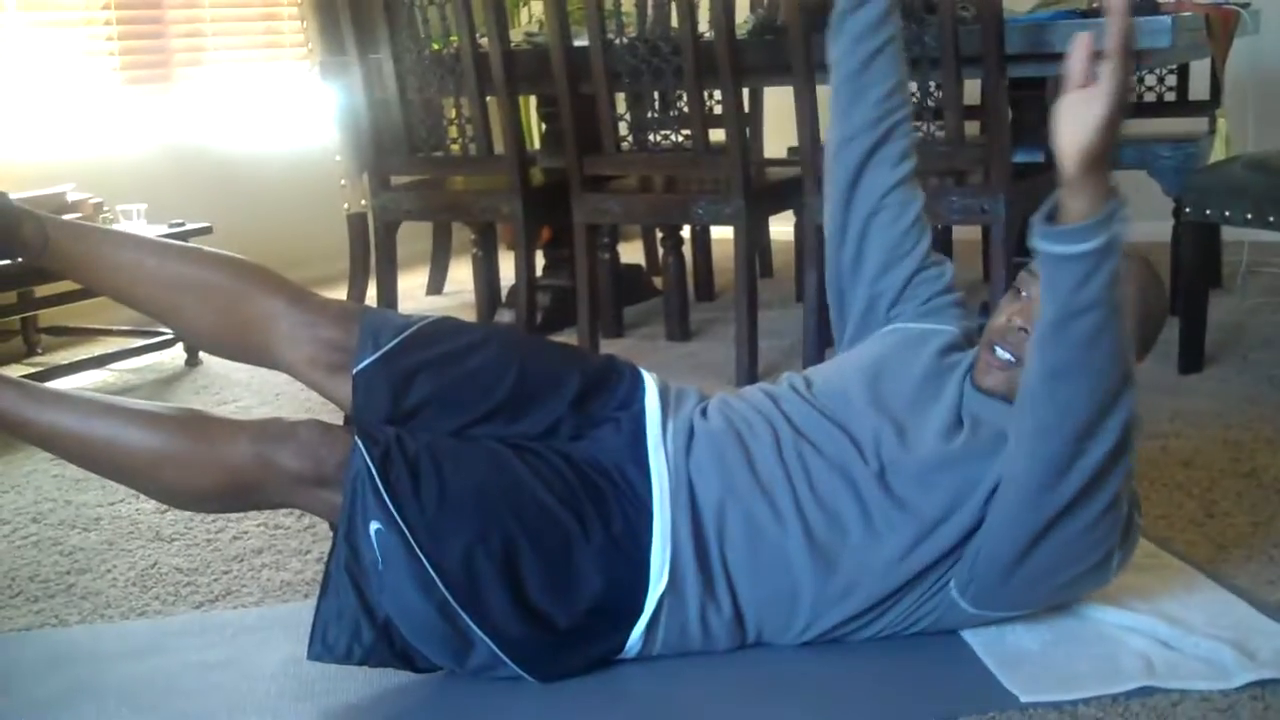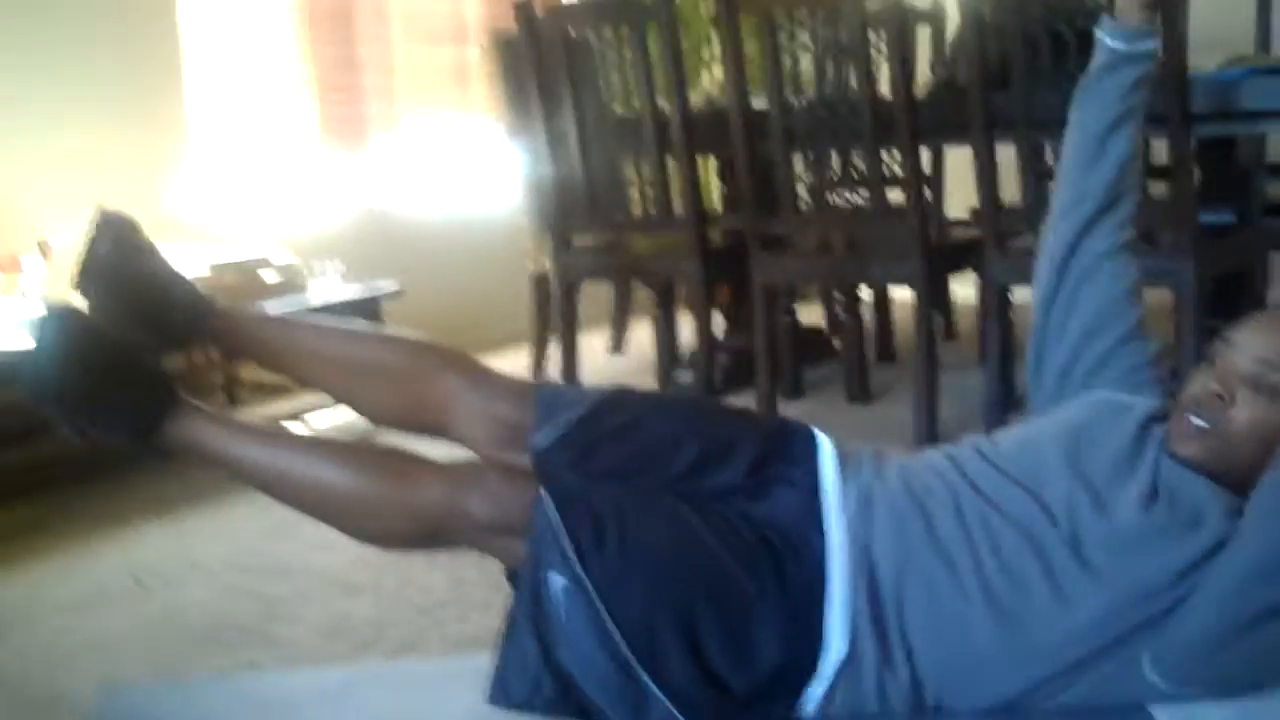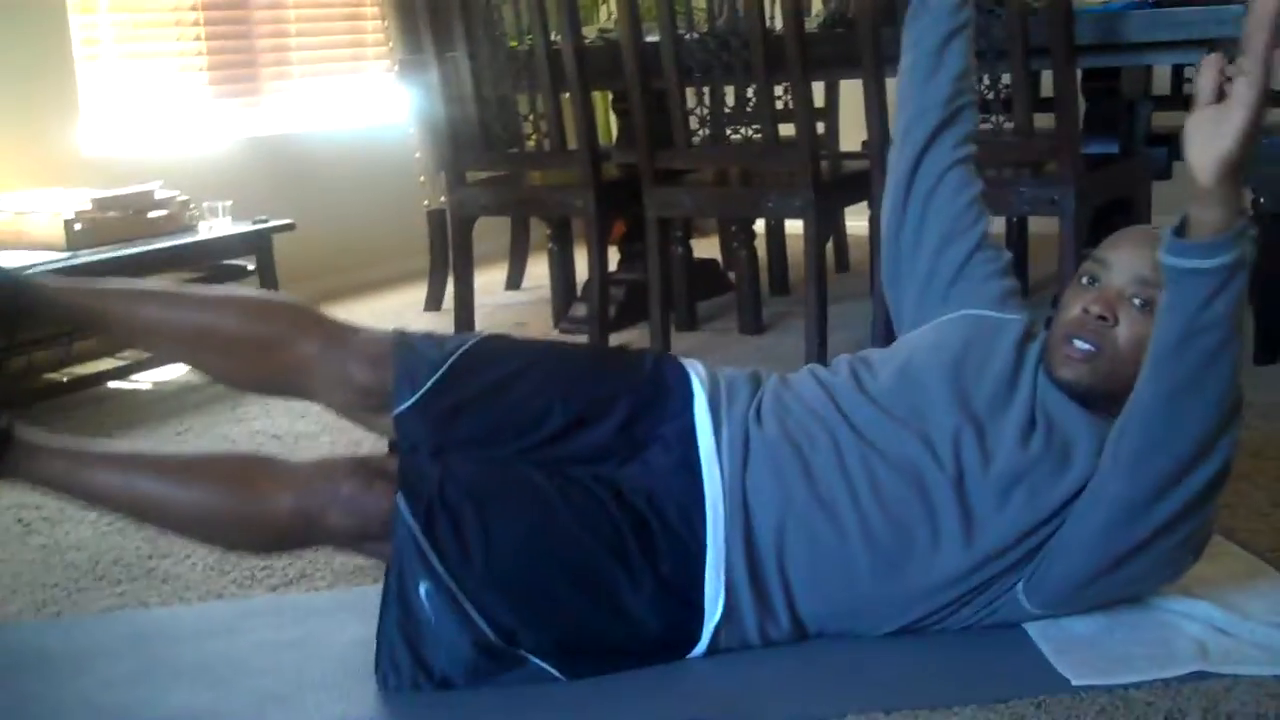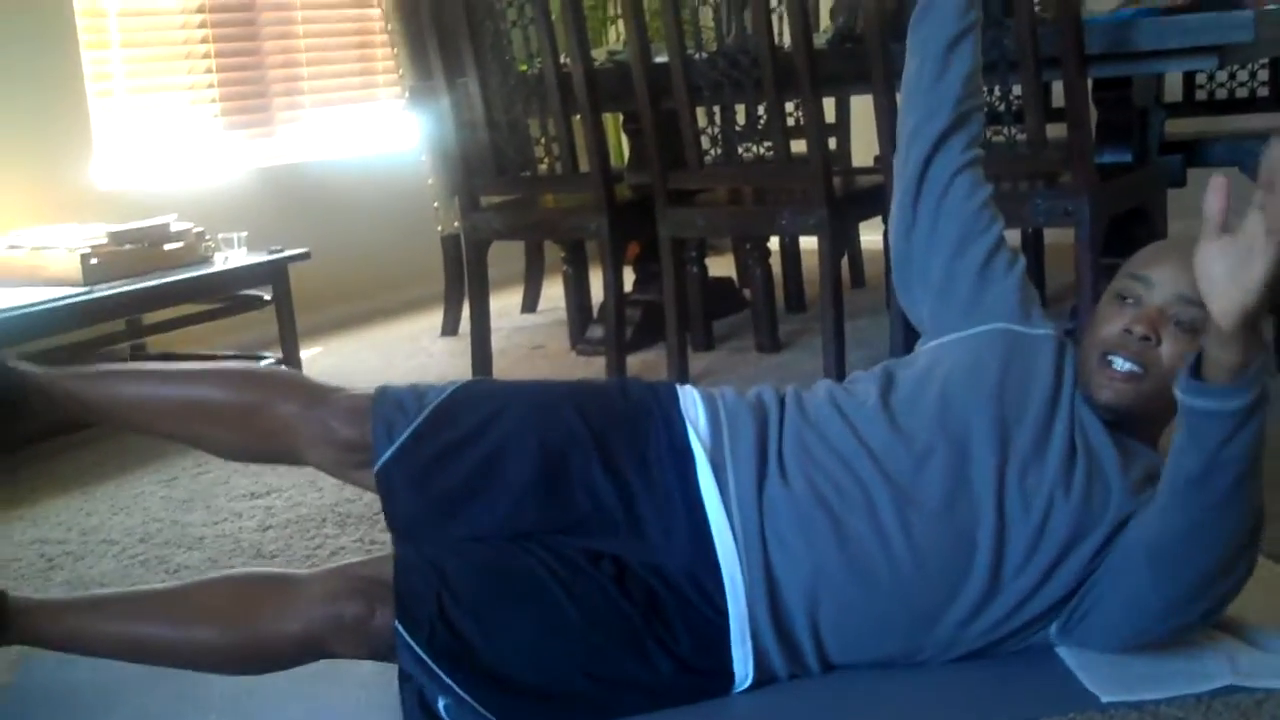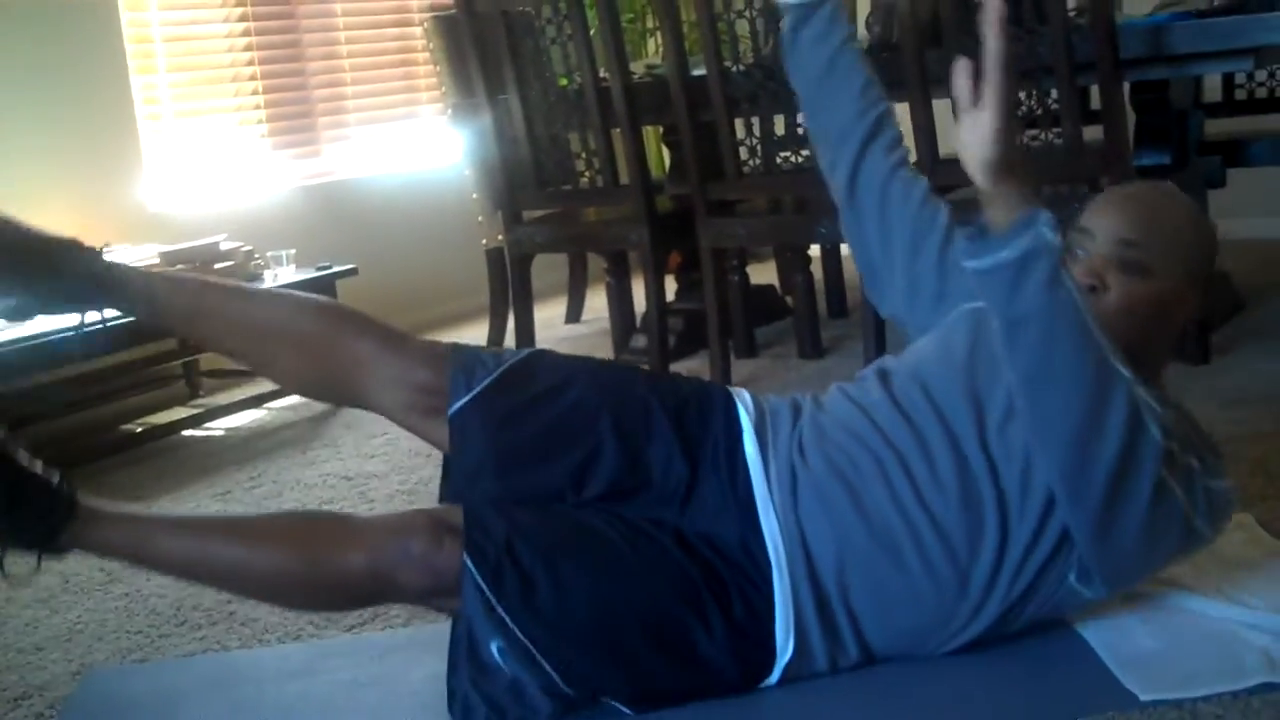
dt=1s
person 1, frame 1
left shoulder: (1072, 525)
right shoulder: (929, 331)
left elbow: (1074, 409)
right elbow: (869, 172)
left wrist: (1080, 195)
left hip: (631, 559)
right hip: (637, 420)
left knee: (287, 460)
right knee: (309, 332)
person 1, frame 2
right shoulder: (1121, 405)
right elbow: (1085, 241)
right hip: (810, 486)
left knee: (482, 501)
right knee: (480, 406)
left ankle: (164, 416)
right ankle: (193, 310)
person 1, frame 3
left shoulder: (1115, 512)
right shoulder: (995, 324)
right elbow: (928, 162)
left hip: (687, 569)
right hip: (688, 418)
left knee: (340, 500)
right knee: (341, 359)
person 1, frame 4
left shoulder: (1143, 522)
right shoulder: (1013, 335)
right elbow: (937, 167)
left hip: (707, 613)
right hip: (689, 446)
left knee: (340, 611)
right knee: (323, 419)
person 1, frame 5
left shoulder: (1164, 490)
right shoulder: (990, 299)
left elbow: (1078, 426)
right elbow: (867, 163)
left wrist: (1002, 195)
left hip: (753, 599)
right hip: (731, 449)
left knee: (408, 553)
right knee: (391, 364)
